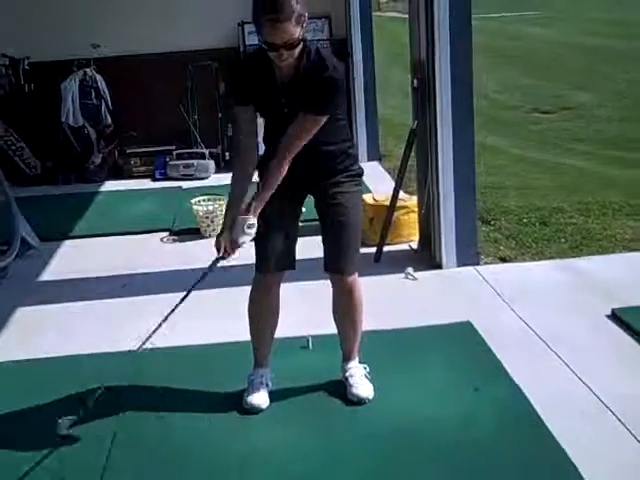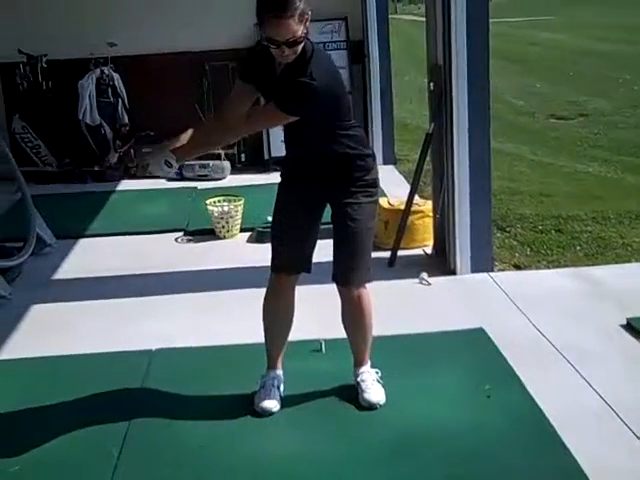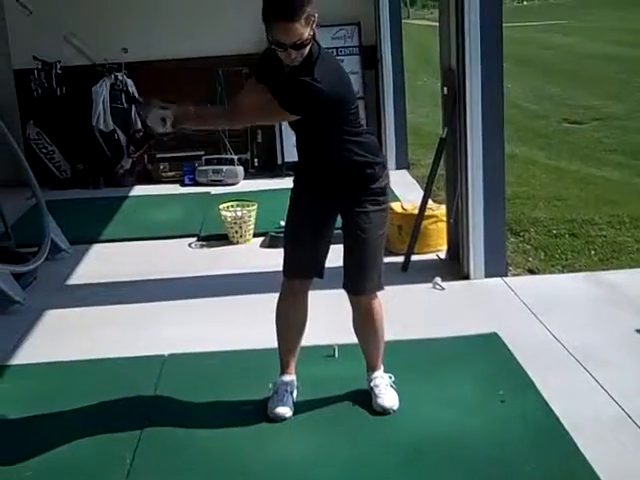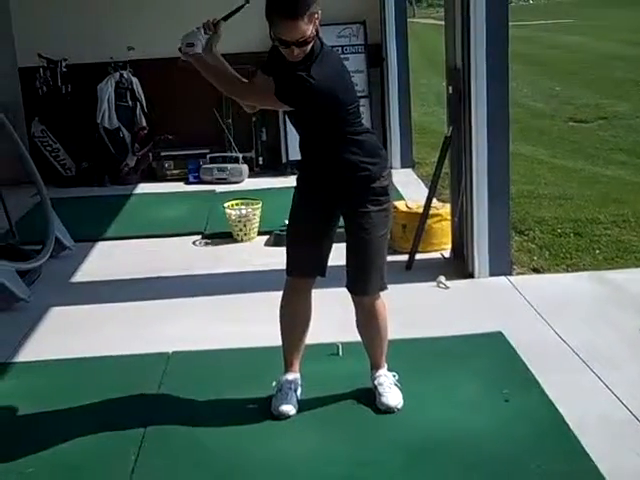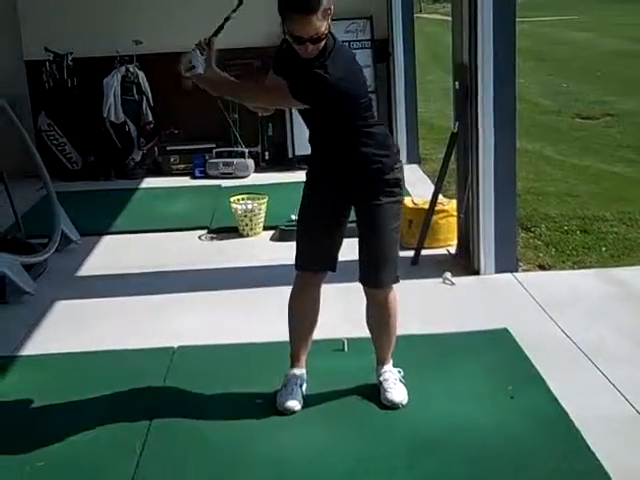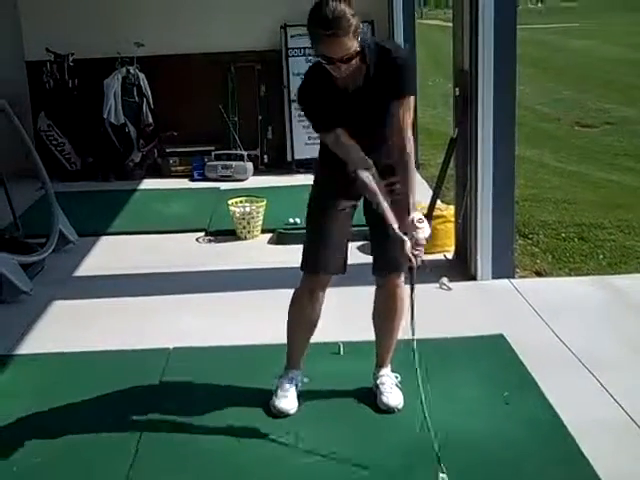
dt=0.5s
person 1, frame 1
left shoulder: (327, 73)
right shoulder: (248, 72)
left elbow: (288, 150)
right elbow: (246, 149)
left wrist: (253, 209)
right wrist: (232, 214)
left hip: (335, 170)
right hip: (275, 172)
left knee: (345, 275)
right knee: (268, 274)
left ankle: (352, 364)
right ankle: (261, 371)
person 1, frame 2
left shoulder: (314, 80)
right shoulder: (260, 58)
left elbow: (240, 129)
right elbow: (225, 118)
left wrist: (178, 156)
right wrist: (172, 145)
left hip: (351, 175)
right hip: (301, 170)
left knee: (352, 284)
right knee: (282, 276)
left ankle: (364, 369)
right ankle: (274, 372)
person 1, frame 3
left shoulder: (319, 84)
right shoulder: (274, 60)
left elbow: (243, 119)
right elbow: (238, 109)
left wrist: (180, 117)
right wrist: (180, 114)
left hip: (361, 182)
right hip: (313, 177)
left knee: (362, 292)
right knee: (295, 282)
left ankle: (377, 374)
right ankle: (287, 377)
person 1, frame 4
left shoulder: (316, 80)
right shoulder: (285, 54)
left elbow: (244, 94)
right elbow: (251, 100)
left wrist: (197, 58)
right wrist: (211, 54)
left hip: (364, 182)
right hip: (316, 176)
left knee: (365, 290)
right knee: (298, 280)
left ankle: (381, 372)
right ankle: (291, 375)
person 1, frame 5
left shoulder: (330, 75)
right shoulder: (293, 50)
left elbow: (257, 96)
right elbow: (264, 104)
left wrist: (205, 77)
right wrist: (211, 70)
left hip: (375, 174)
right hip: (326, 171)
left knee: (378, 285)
right knee: (308, 276)
left ankle: (386, 368)
right ankle: (297, 370)
person 1, frame 6
left shoulder: (392, 61)
right shoulder: (313, 92)
left elbow: (402, 142)
right elbow: (356, 162)
left wrist: (410, 205)
right wrist: (389, 219)
left hip: (393, 170)
right hip: (338, 176)
left knee: (392, 276)
right knee: (315, 279)
left ankle: (384, 370)
right ankle: (292, 372)
